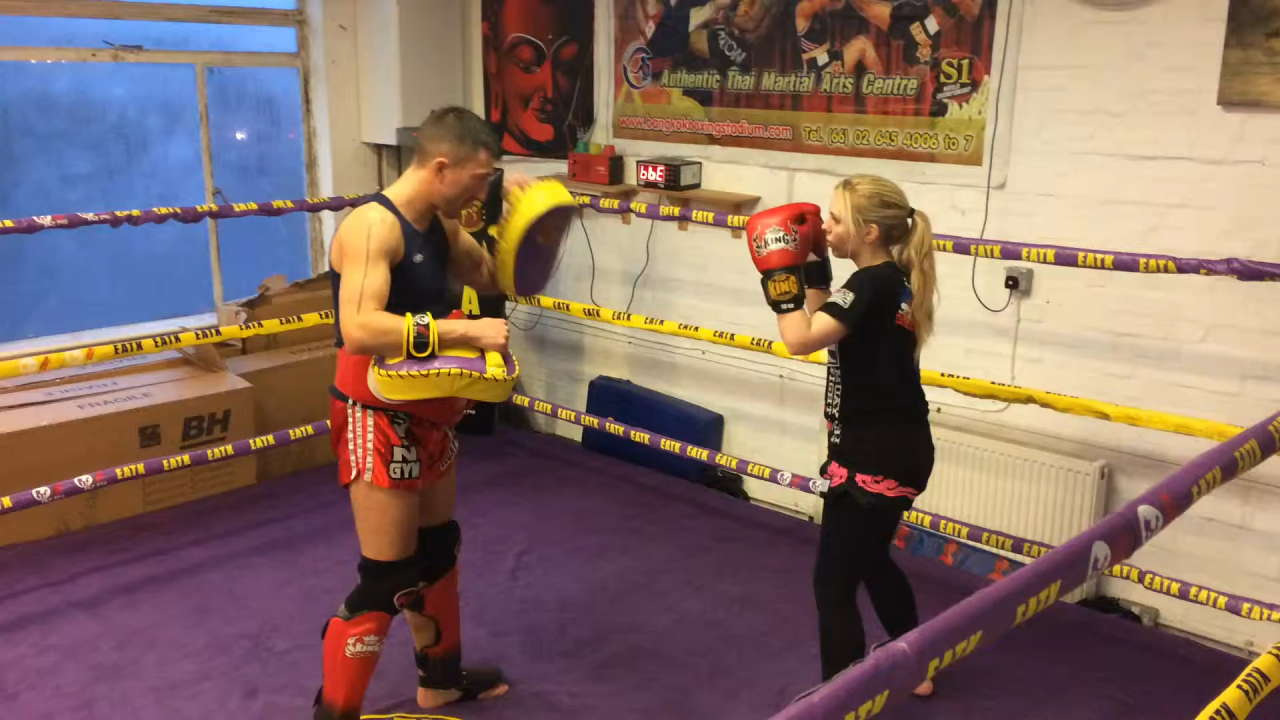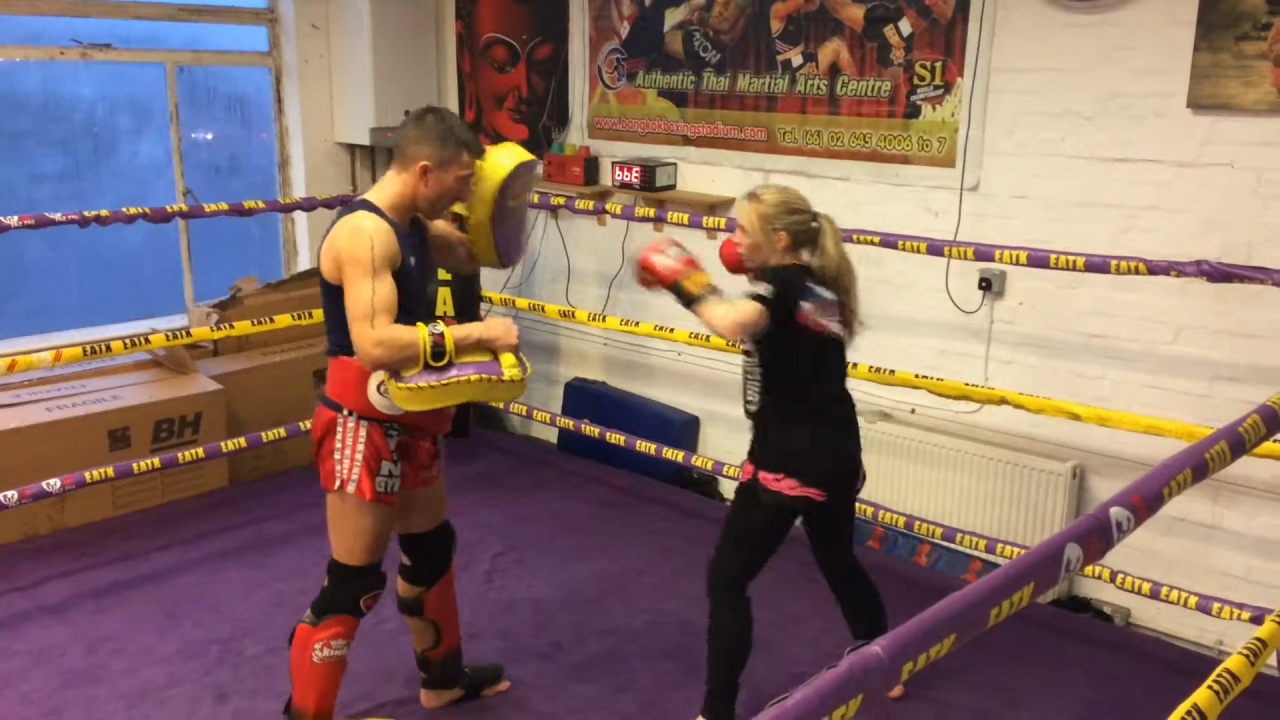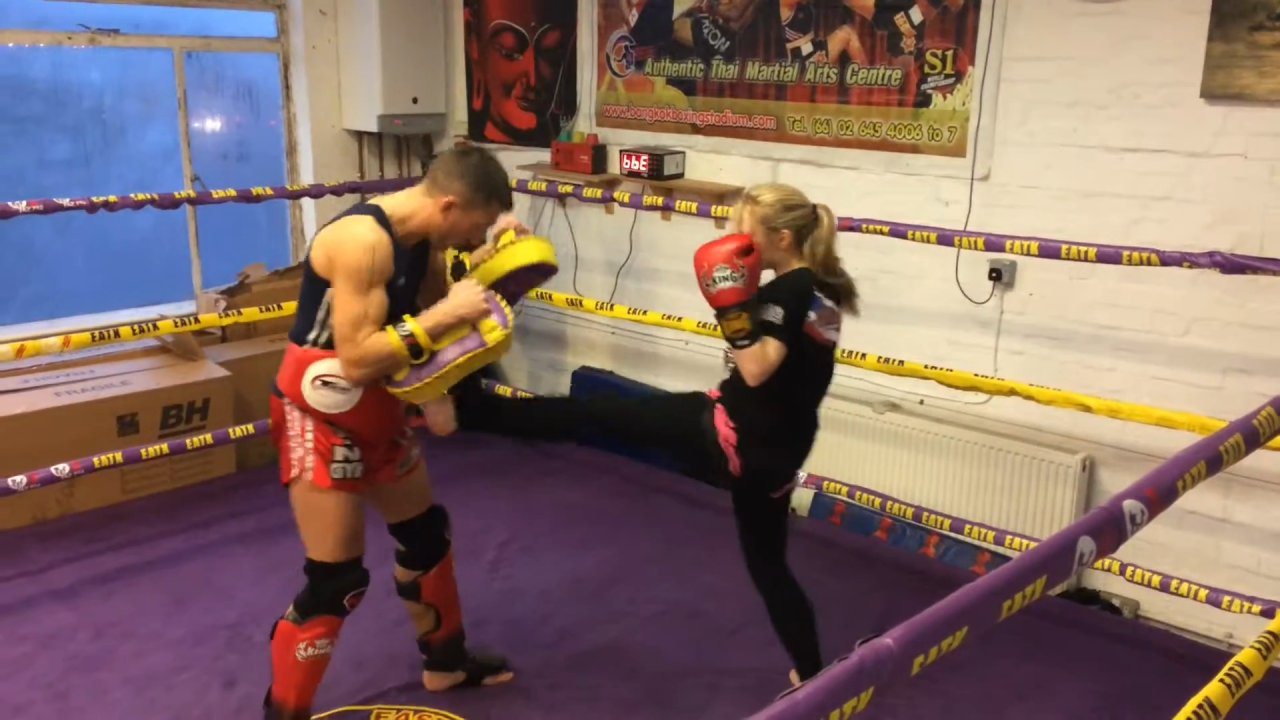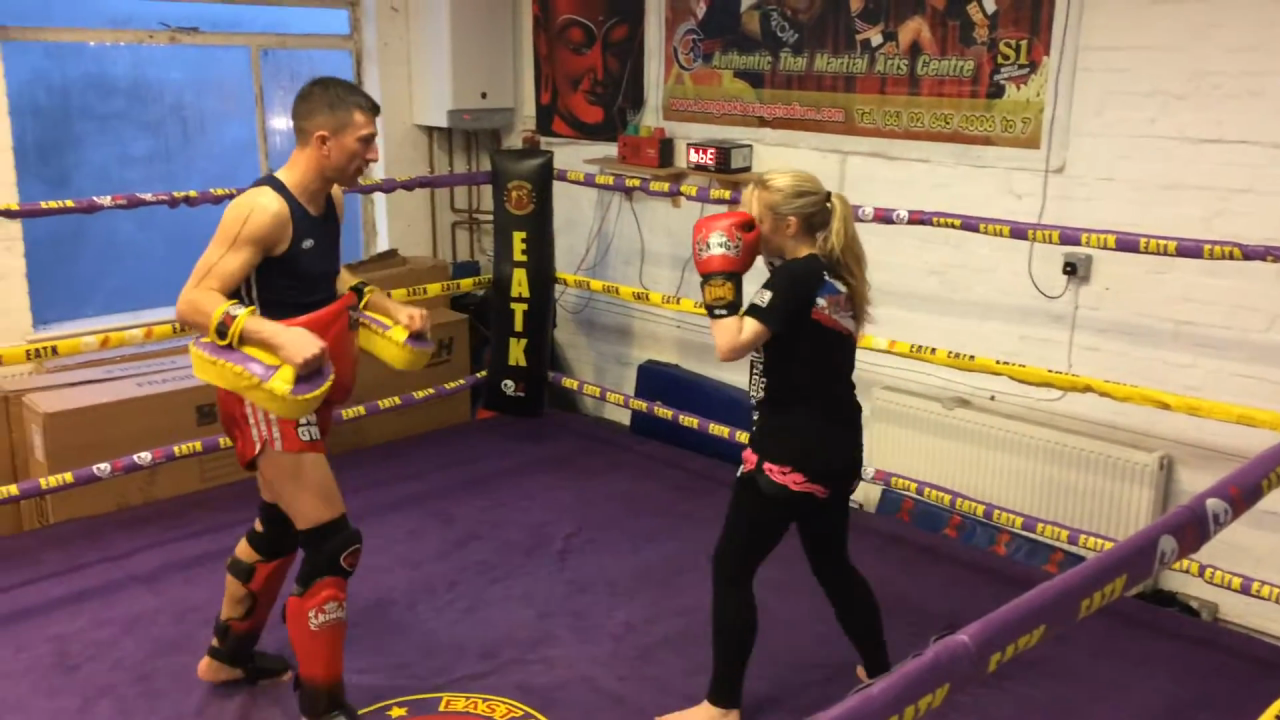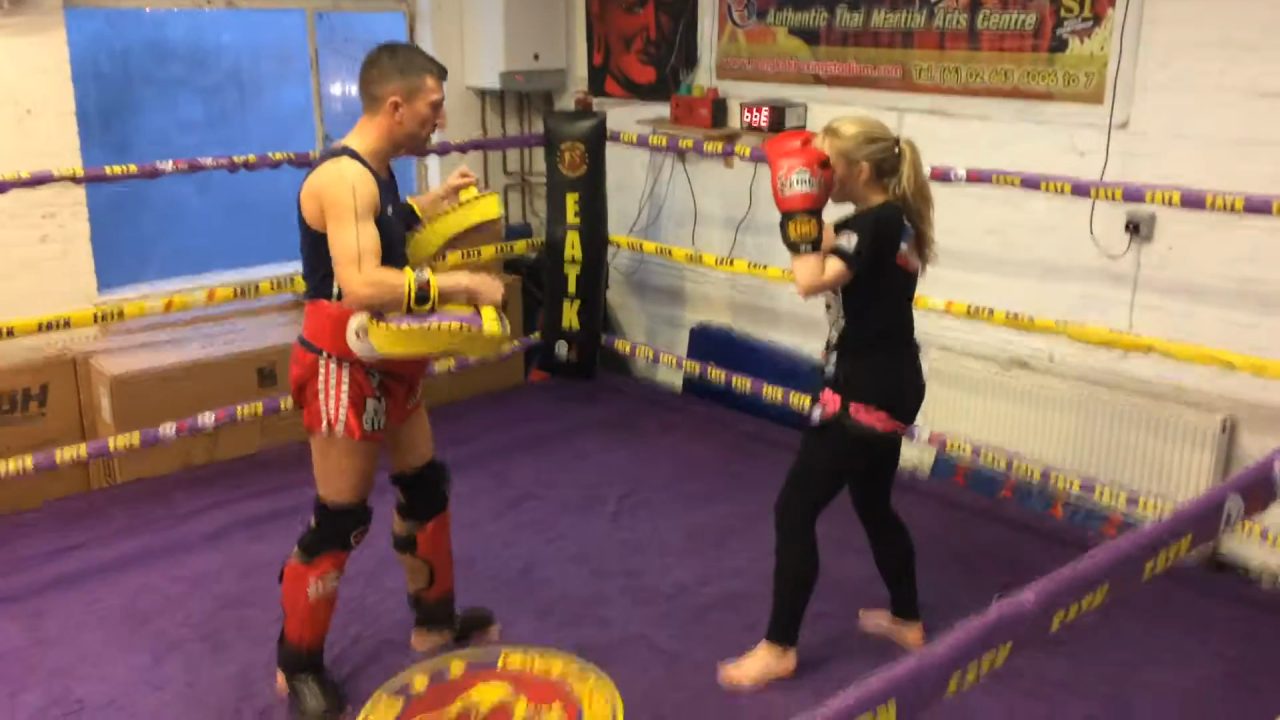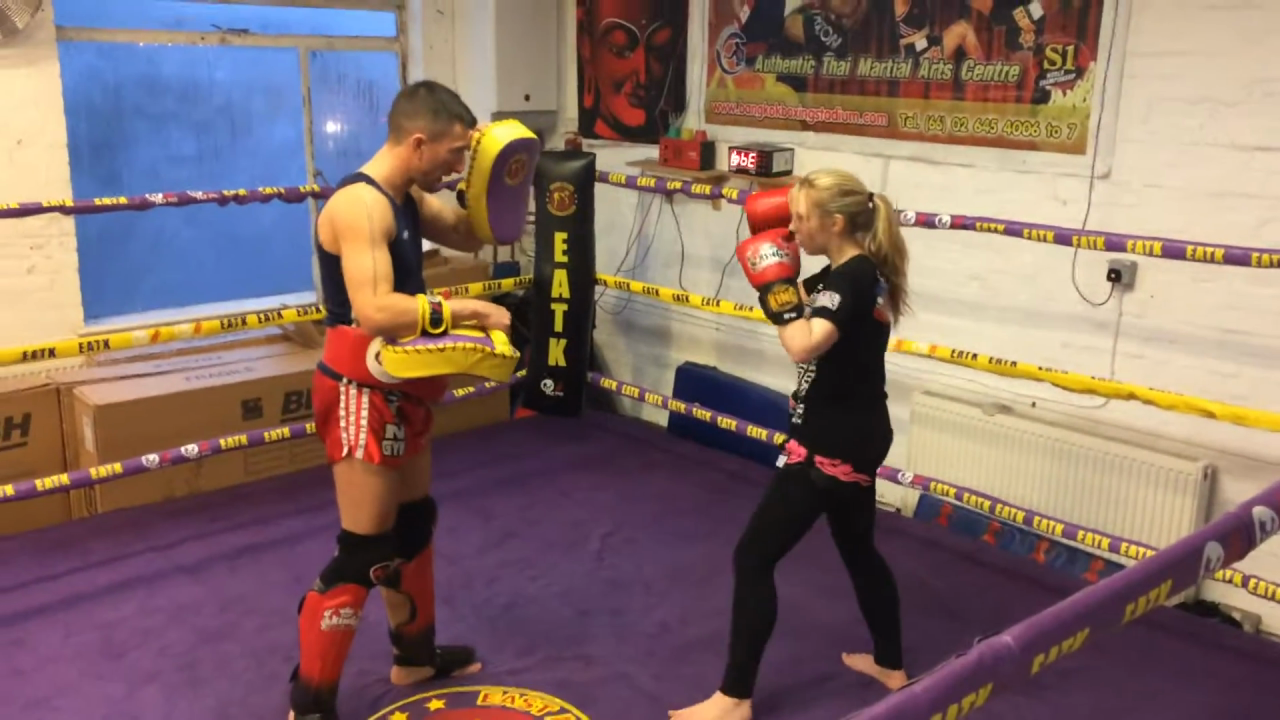
dt=0.7s
person 1, frame 1
left shoulder: (438, 224)
right shoulder: (372, 226)
left elbow: (493, 277)
right elbow: (358, 330)
right wrist: (464, 330)
left hip: (426, 414)
right hip: (379, 419)
left knee: (438, 546)
right knee: (386, 578)
person 1, frame 2
left shoulder: (409, 220)
right shoulder: (364, 232)
right elbow: (375, 345)
right wrist: (477, 334)
left hip: (408, 421)
right hip: (363, 426)
left knee: (431, 551)
right knee: (353, 584)
person 1, frame 3
left shoulder: (418, 237)
right shoulder: (359, 239)
left elbow: (434, 301)
right elbow: (359, 357)
left wrist: (492, 259)
right wrist: (445, 314)
left hip: (373, 416)
right hip: (318, 421)
left knee: (427, 531)
right knee: (336, 581)
left ankle: (446, 661)
person 1, frame 4
left shoulder: (331, 200)
right shoulder: (263, 210)
right elbow: (192, 303)
left wrist: (391, 308)
right wrist: (277, 335)
left knee: (280, 527)
right knee: (333, 545)
left ankle: (230, 651)
person 1, frame 5
left shoulder: (376, 170)
right shoulder: (343, 179)
right elbow: (361, 287)
left wrist: (439, 196)
right wrist: (463, 284)
left hip: (389, 362)
right hip: (343, 369)
left knee: (425, 490)
right knee: (340, 521)
left ankle: (435, 618)
right ankle: (298, 664)
person 1, frame 6
left shoulder: (405, 196)
right shoulder: (359, 205)
left elbow: (468, 236)
right elbow: (375, 313)
right wrist: (471, 310)
left hip: (402, 390)
right hip: (362, 395)
left knee: (412, 526)
right knee: (363, 553)
left ankle: (415, 652)
person 2, frame 1
left shoulder: (874, 284)
right shoulder: (890, 278)
left elbow: (799, 339)
right elbow: (825, 320)
left wrist: (778, 266)
right wrist: (809, 265)
left hip: (873, 458)
right hip: (897, 450)
left knee: (834, 583)
right knee: (871, 559)
person 2, frame 2
left shoulder: (782, 280)
right shoulder: (815, 285)
left elbow: (733, 324)
left wrist: (682, 277)
right wrist: (749, 281)
left hip: (788, 459)
right hip: (837, 453)
left knee: (727, 579)
right knee: (839, 561)
person 2, frame 3
left shoulder: (790, 290)
right shoulder: (823, 285)
left elbow: (755, 370)
left wrist: (732, 302)
left hip: (733, 432)
right hip: (778, 452)
left knee: (596, 408)
right knee: (768, 566)
left ankle: (463, 410)
right ankle: (813, 675)
person 2, frame 4
left shoulder: (794, 278)
right shoulder: (832, 274)
left elbow: (729, 345)
left wrist: (718, 276)
right wrist: (764, 266)
left hip: (790, 453)
right hip: (837, 449)
left knee: (730, 568)
right knee: (831, 562)
right ankle: (880, 673)
person 2, frame 5
left shoulder: (875, 224)
right shoulder: (891, 218)
left elbow: (812, 281)
right elbow: (831, 253)
left wrist: (798, 210)
right wrist: (807, 211)
left hip: (865, 393)
right hip: (887, 387)
left knee: (795, 510)
right knee: (873, 504)
left ankle: (778, 648)
right ankle: (906, 620)
person 2, frame 6
left shoulder: (853, 278)
right shoulder: (857, 272)
left elbow: (802, 345)
right elbow: (810, 310)
left wrist: (772, 282)
right wrist: (782, 272)
left hip: (829, 444)
right hip: (855, 438)
left knee: (754, 558)
right knee: (858, 547)
right ankle: (889, 663)
